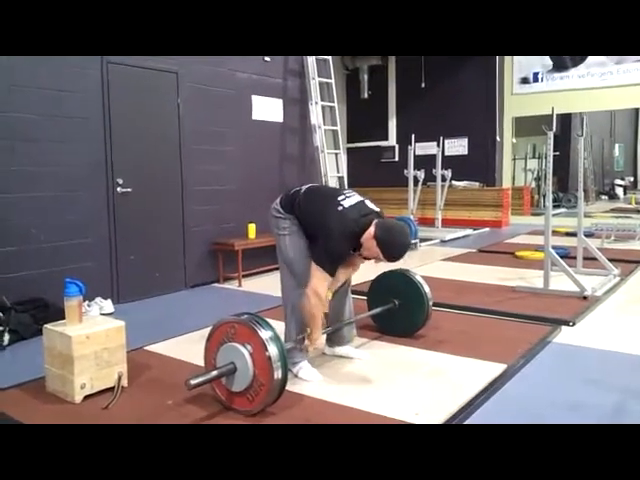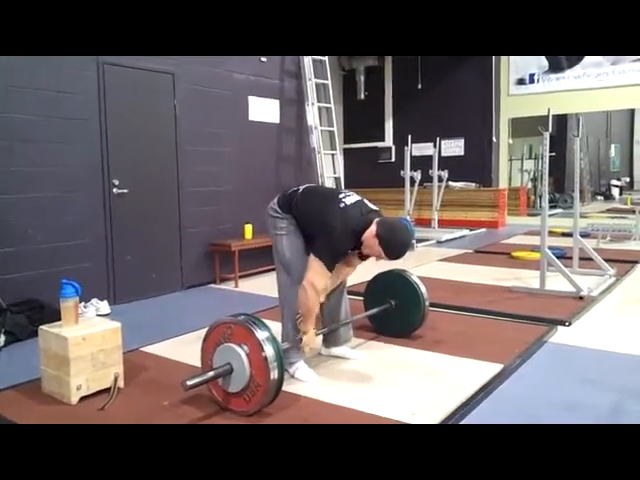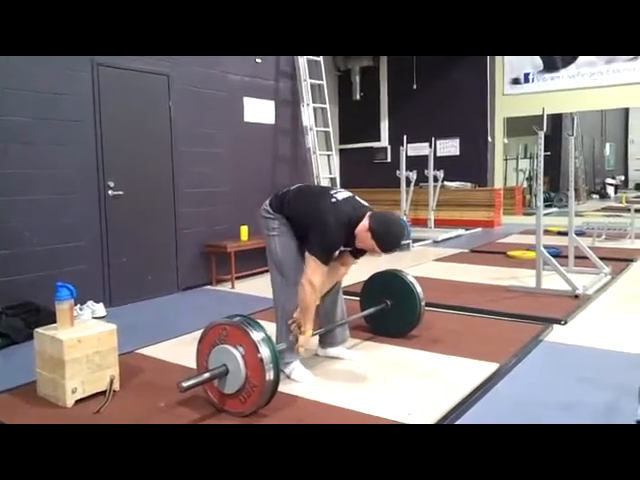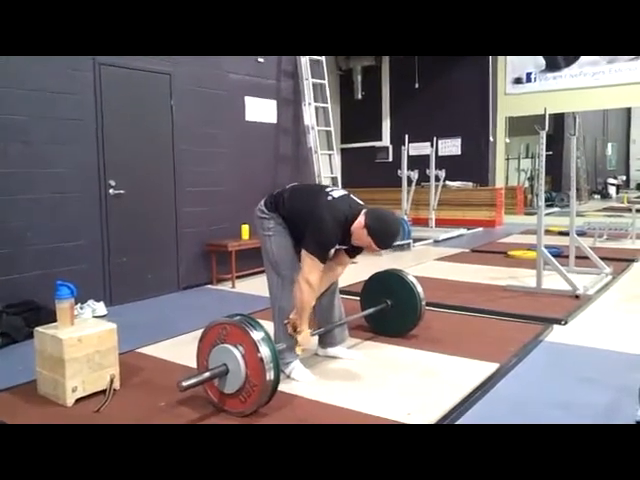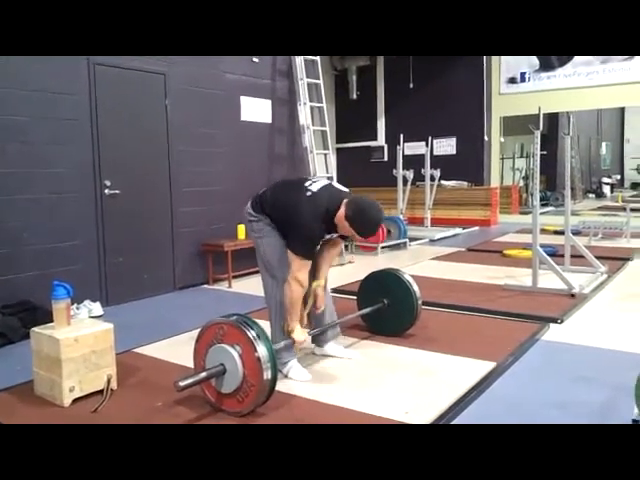
dt=0.4s
person 1, frame 1
left shoulder: (380, 227)
right shoulder: (338, 234)
left elbow: (350, 264)
right elbow: (315, 290)
left wrist: (327, 294)
right wrist: (314, 336)
left hip: (317, 212)
right hip: (289, 215)
left knee: (341, 280)
right knee: (301, 282)
left ankle: (338, 342)
right ankle: (296, 356)
person 1, frame 2
left shoulder: (376, 228)
right shoulder: (339, 232)
left elbow: (346, 265)
right elbow: (311, 283)
left wrist: (318, 297)
right wrist: (308, 330)
left hip: (313, 215)
right hip: (286, 216)
left knee: (337, 280)
right knee: (296, 282)
left ankle: (335, 342)
right ankle: (292, 357)
person 1, frame 3
left shoulder: (366, 226)
right shoulder: (332, 227)
left elbow: (340, 267)
right elbow: (310, 281)
left wrist: (308, 305)
right wrist: (306, 328)
left hip: (306, 218)
right hip: (279, 218)
left knee: (332, 280)
right knee: (291, 281)
left ankle: (331, 343)
right ankle: (287, 358)
person 1, frame 4
left shoulder: (361, 225)
right shoulder: (327, 225)
left elbow: (336, 267)
right elbow: (307, 280)
left wrist: (307, 303)
right wrist: (303, 327)
left hip: (302, 218)
right hip: (274, 217)
left knee: (329, 280)
right knee: (288, 282)
left ankle: (331, 342)
right ankle: (286, 358)
person 1, frame 5
left shoulder: (351, 207)
right shoulder: (310, 220)
left elbow: (333, 245)
right elbow: (297, 278)
left wrist: (320, 281)
right wrist: (294, 326)
left hip: (291, 215)
right hip: (264, 219)
left knee: (317, 278)
right knee: (282, 281)
left ankle: (325, 341)
right ankle: (284, 358)
